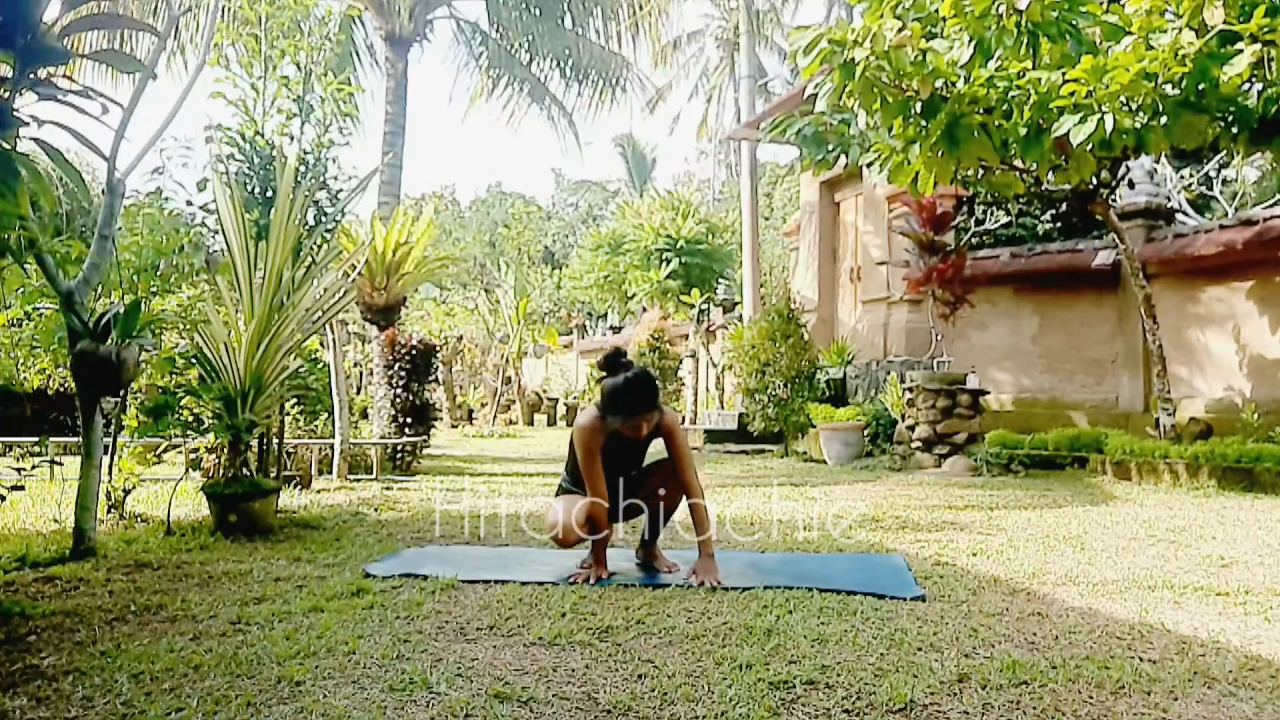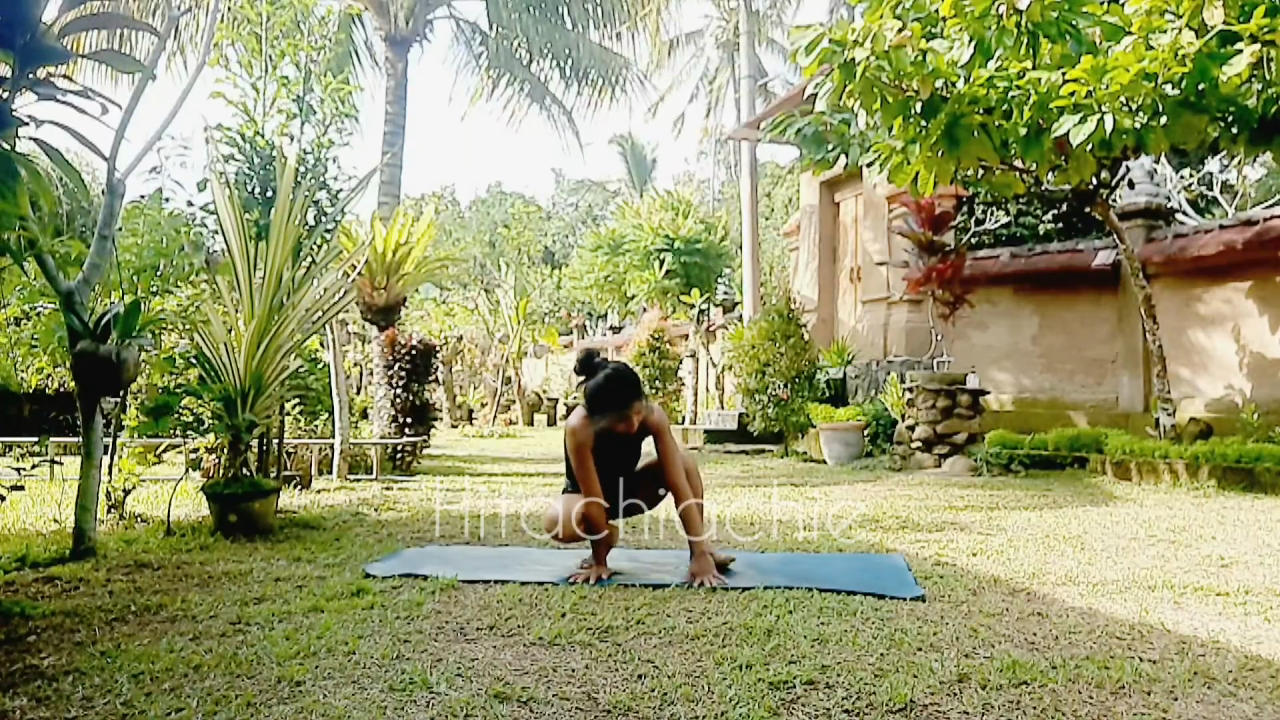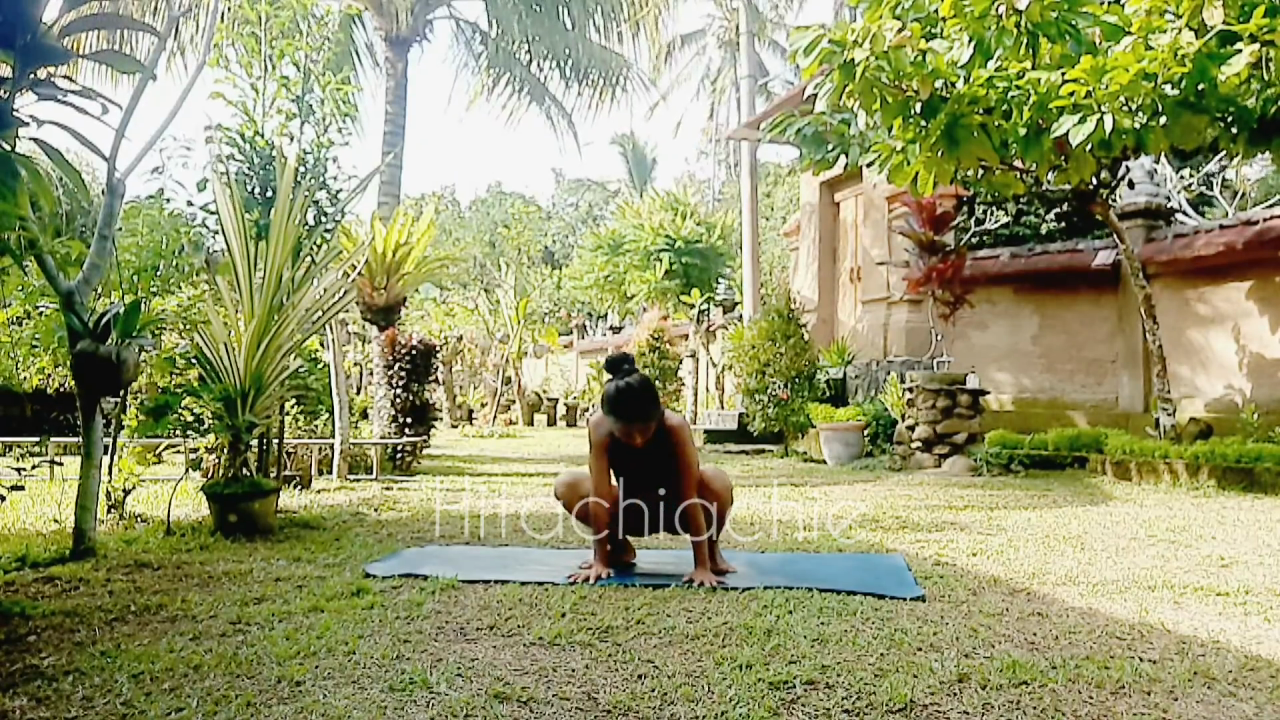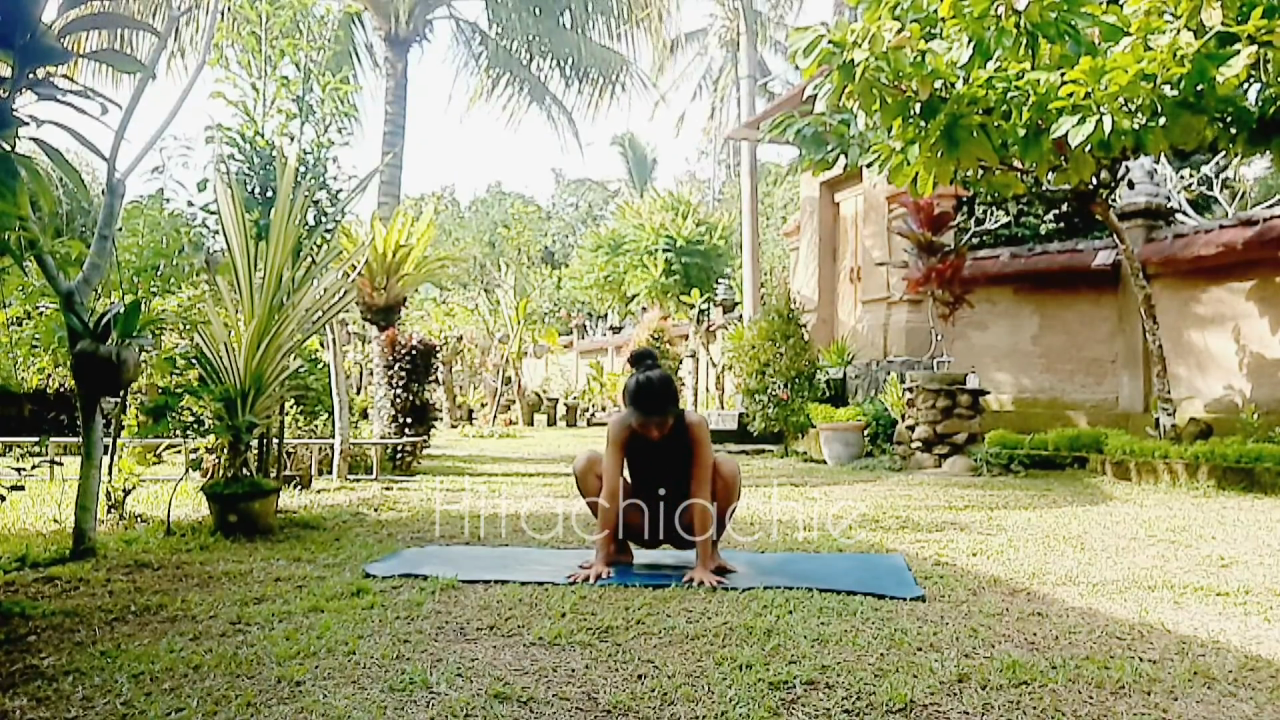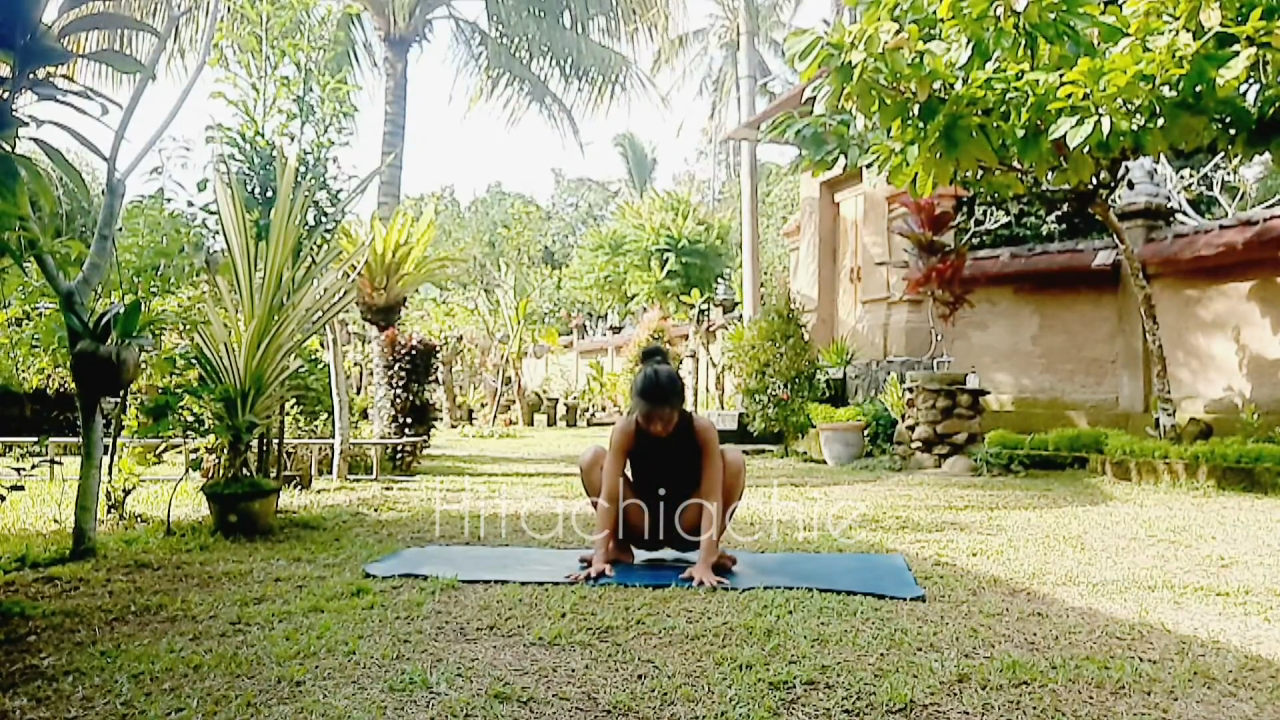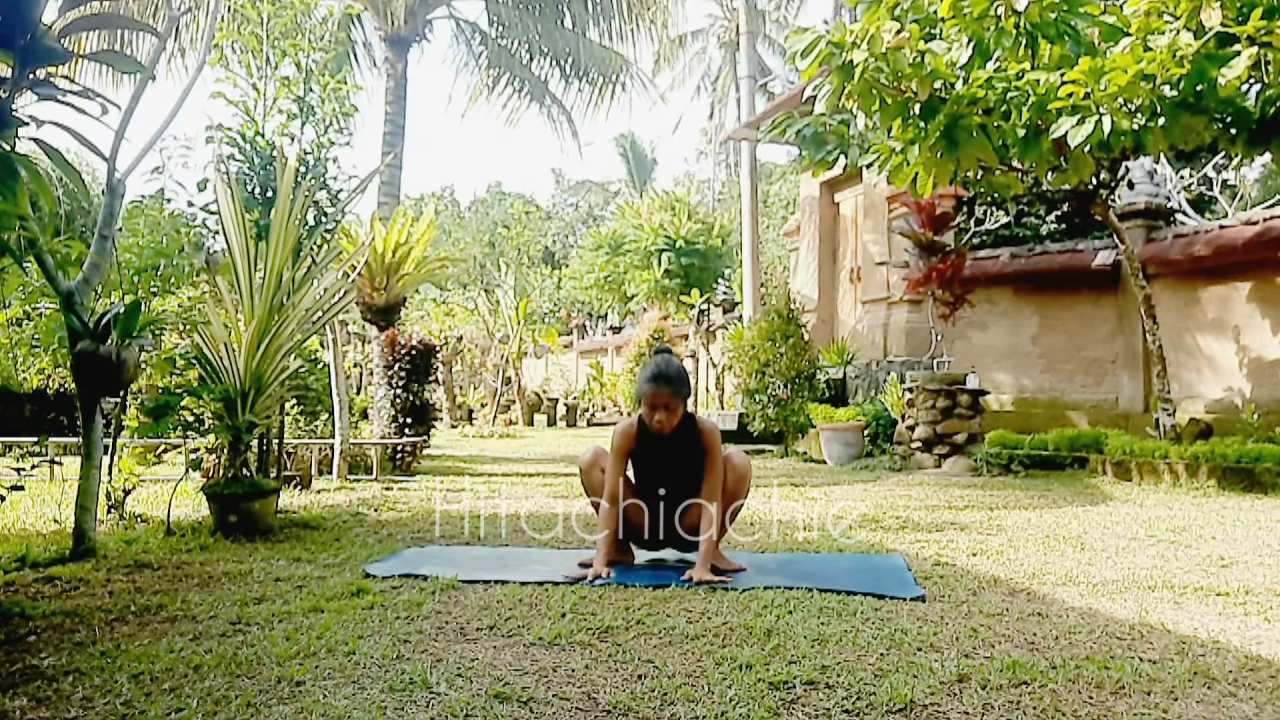
dt=0.7s
person 1, frame 1
left shoulder: (665, 420)
right shoulder: (588, 426)
left elbow: (691, 485)
right elbow: (597, 500)
left wrist: (706, 556)
right wrist: (599, 562)
left hip: (625, 492)
right hip: (581, 494)
left knee: (673, 475)
right knee: (562, 532)
left ankle: (649, 547)
right ankle: (601, 536)
person 1, frame 2
left shoulder: (653, 416)
right shoulder: (579, 428)
left elbow: (679, 484)
right elbow: (593, 501)
left wrist: (701, 555)
right wrist: (599, 562)
left hip: (630, 490)
right hip: (587, 496)
left knee: (684, 463)
right knee: (556, 522)
left ankle: (699, 552)
right ankle: (605, 537)
person 1, frame 3
left shoulder: (675, 426)
right shoulder: (599, 426)
left elbow: (690, 497)
right elbow: (600, 497)
left wrist: (701, 565)
right wrist: (600, 560)
left hip: (675, 508)
right hip: (632, 511)
left knee: (716, 482)
right knee: (566, 485)
left ankle: (711, 551)
right ankle: (619, 546)
person 1, frame 4
left shoulder: (693, 425)
right shoulder: (620, 426)
left elbow: (702, 495)
right elbow: (610, 492)
left wrist: (702, 565)
right wrist: (600, 559)
left hip: (685, 524)
right hip: (642, 525)
left knee: (726, 468)
right knee: (586, 464)
left ankle: (711, 551)
right ankle: (618, 548)
person 1, frame 5
left shoulder: (702, 430)
right shoulder: (626, 430)
left elbow: (712, 498)
right elbow: (608, 495)
left wrist: (704, 562)
right wrist: (600, 556)
left hip: (687, 529)
right hip: (643, 527)
left knee: (733, 459)
right knee: (592, 458)
left ankle: (712, 550)
right ankle: (619, 546)
person 1, frame 6
left shoulder: (705, 432)
right shoulder: (627, 432)
left elbow: (712, 501)
right elbow: (611, 498)
left wrist: (703, 564)
right wrist: (601, 559)
left hip: (689, 528)
right hip: (645, 527)
left knee: (738, 462)
right knee: (591, 459)
left ankle: (712, 551)
right ankle: (620, 547)
